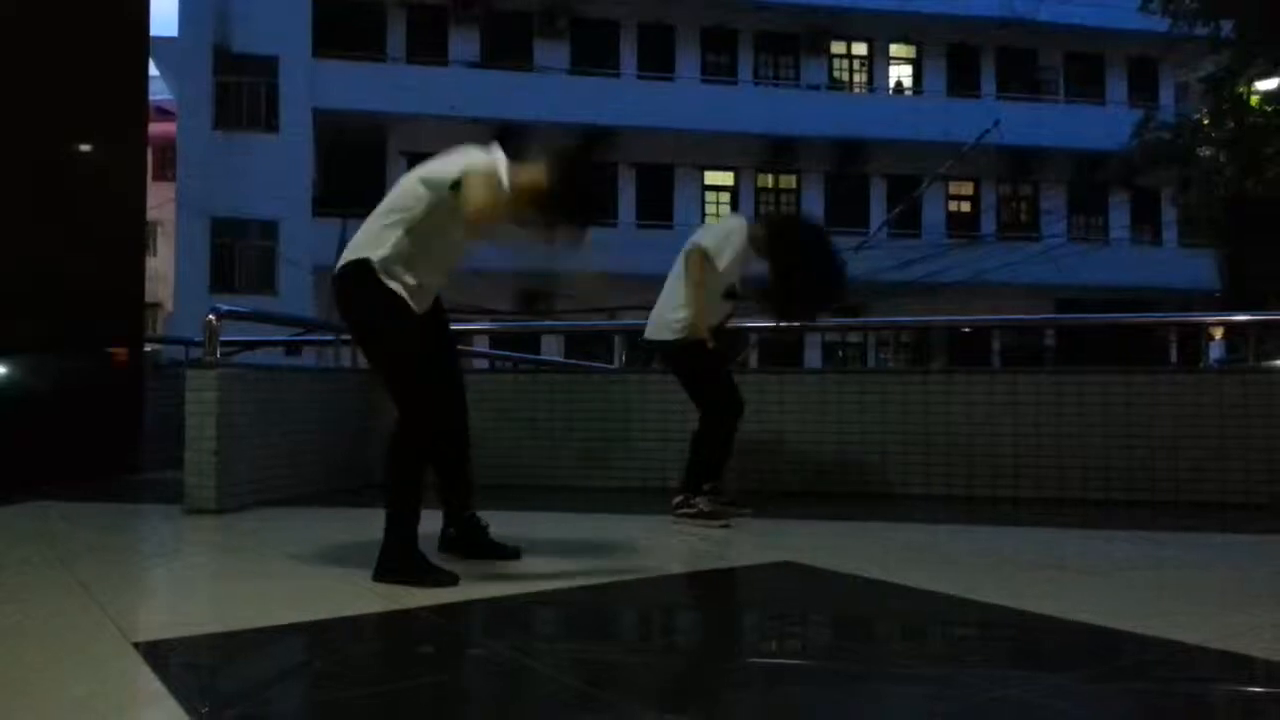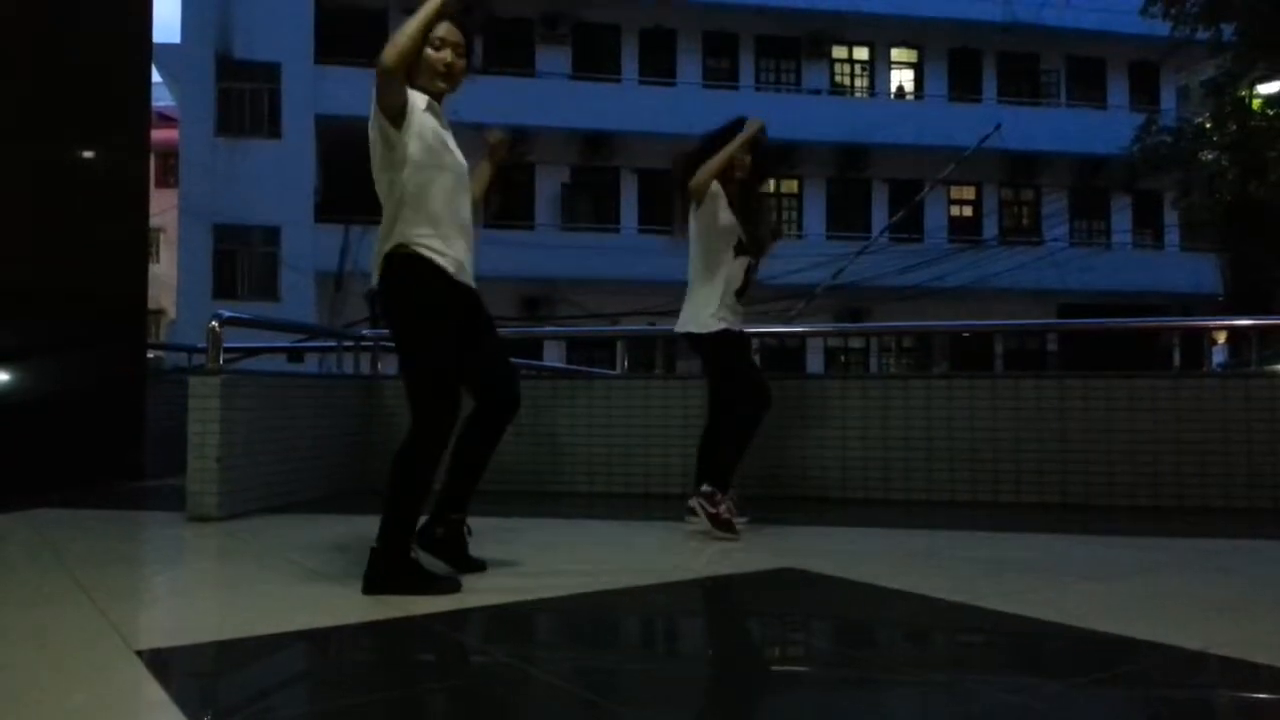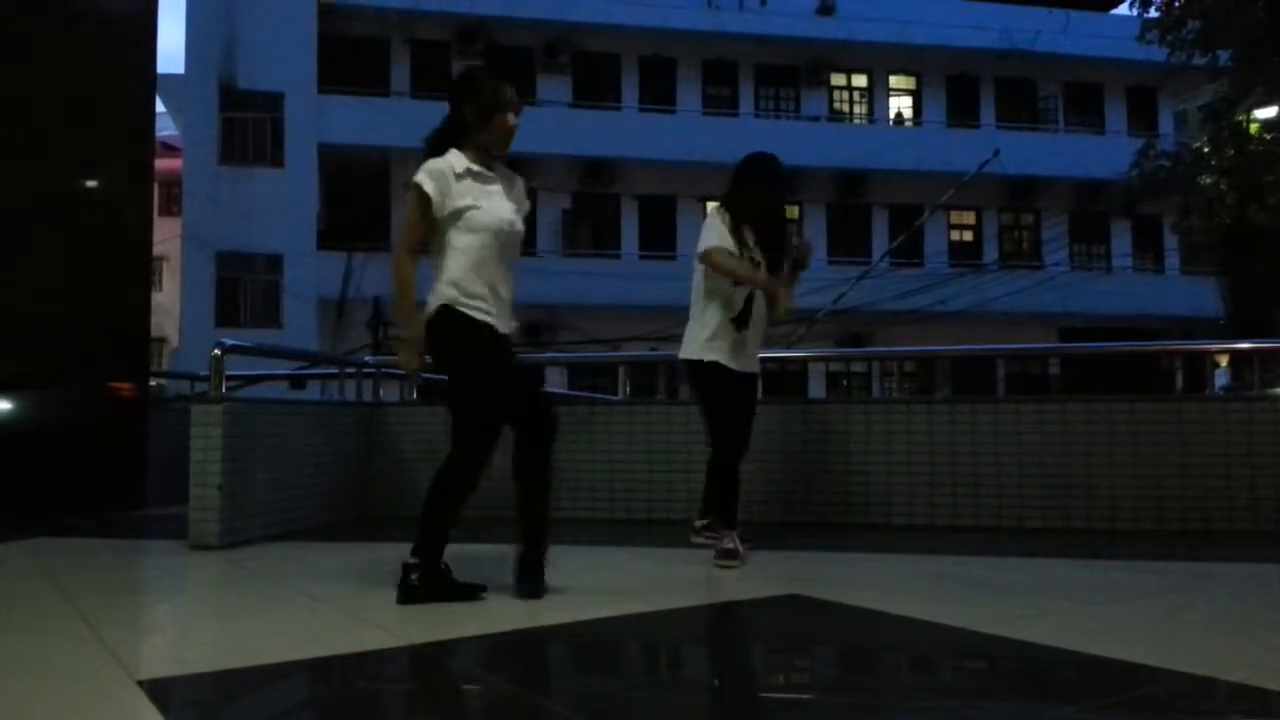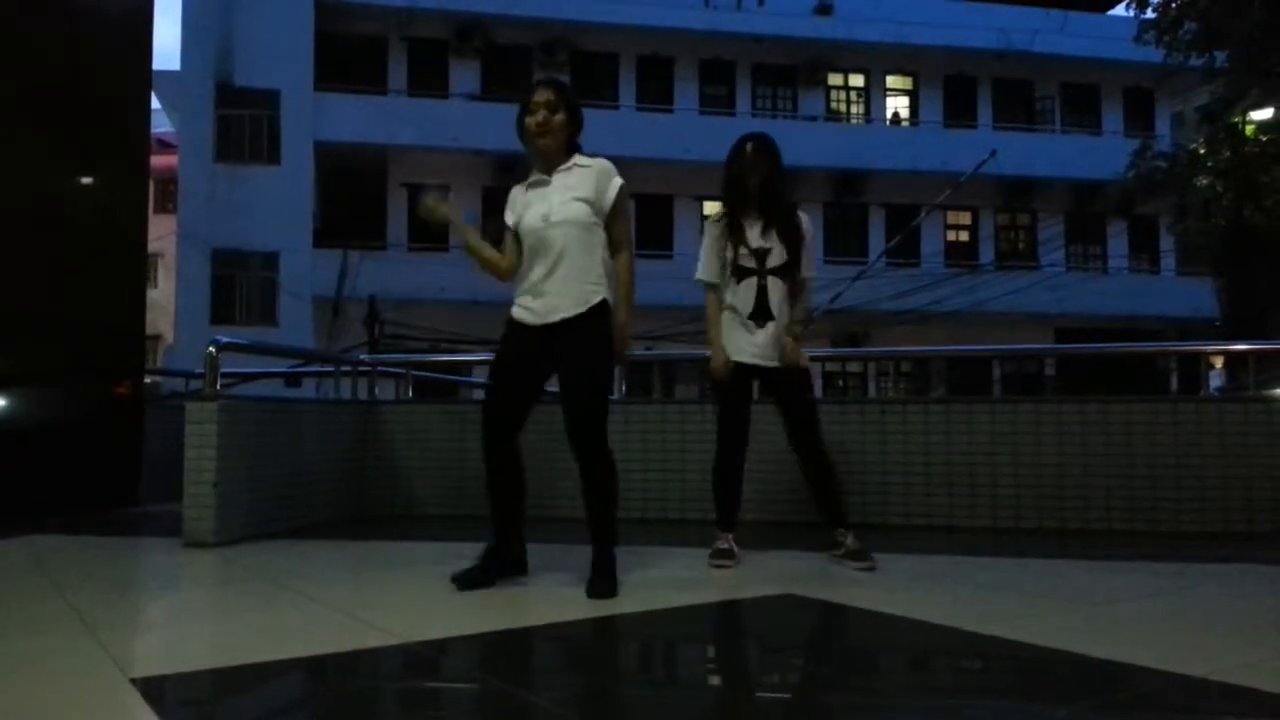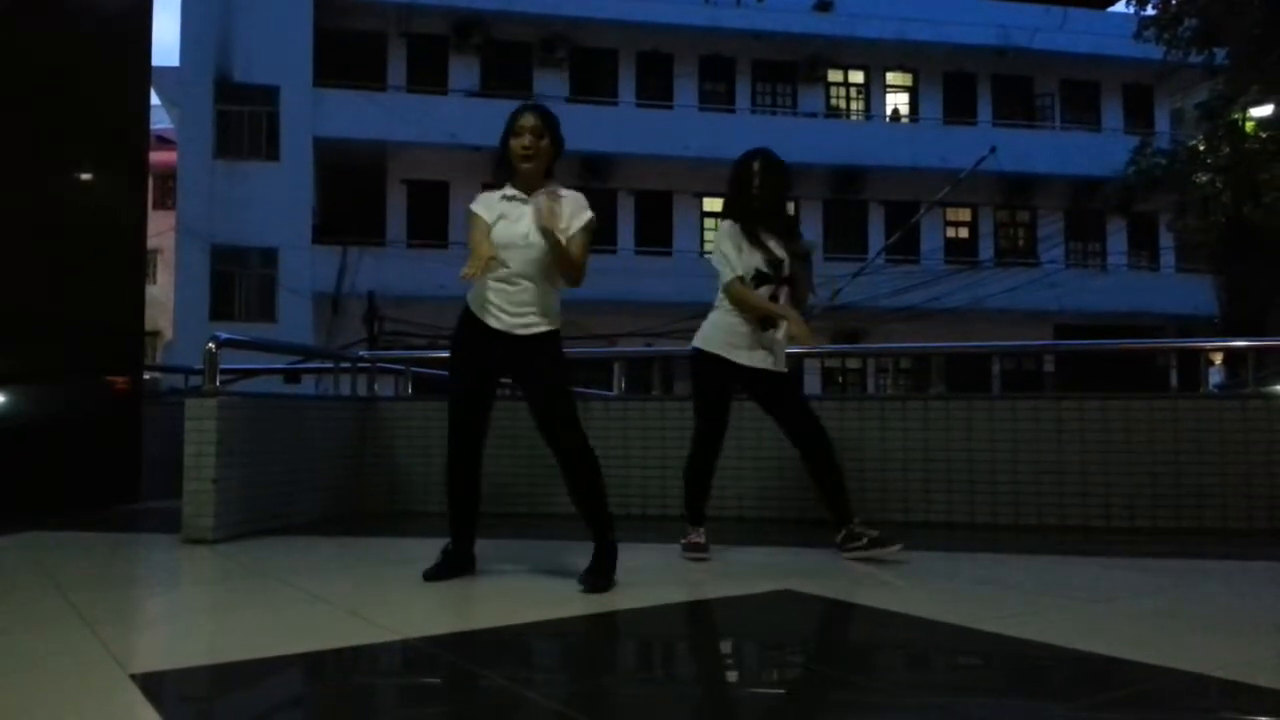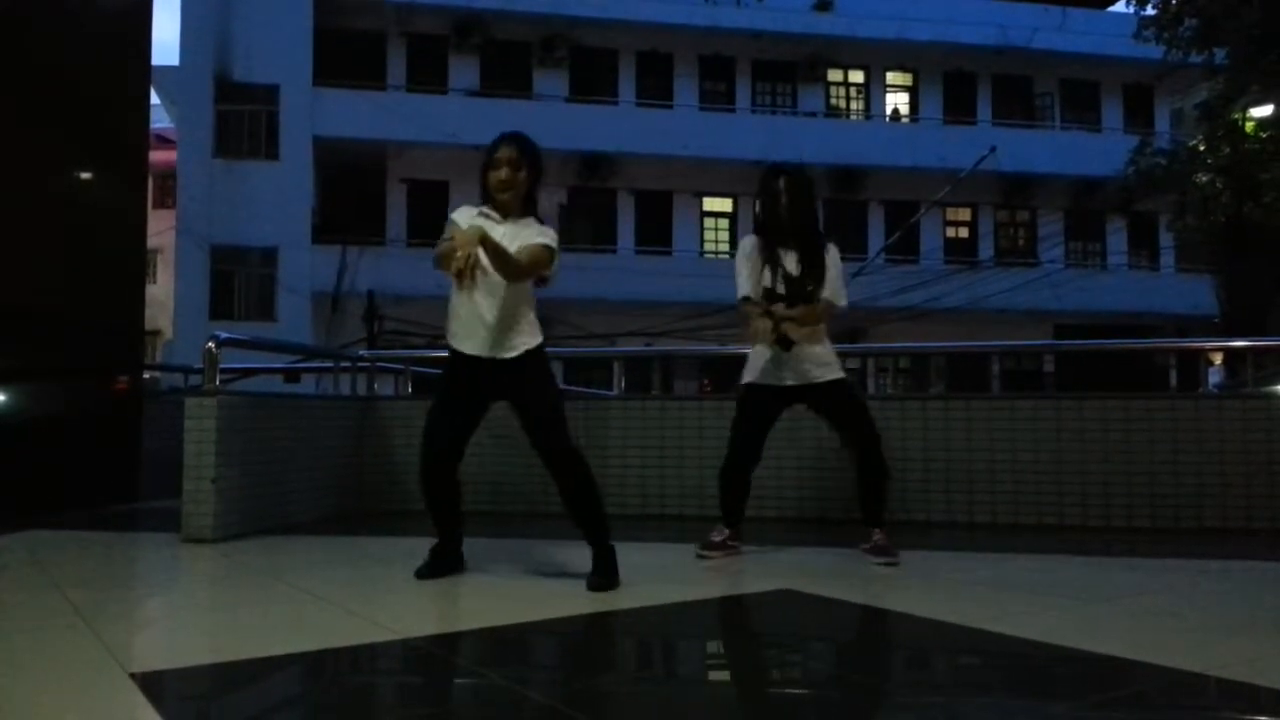
dt=0.7s
person 1, frame 1
left shoulder: (500, 185)
right shoulder: (484, 169)
right elbow: (477, 214)
left hip: (412, 289)
right hip: (372, 279)
left knee: (448, 399)
right knee: (422, 406)
left ankle: (462, 526)
right ankle: (398, 552)
person 1, frame 2
left shoulder: (436, 126)
right shoulder: (399, 109)
right elbow: (389, 62)
left wrist: (490, 161)
left hip: (454, 284)
right hip: (415, 278)
left knee: (501, 395)
right knee: (434, 417)
left ankle: (445, 524)
right ankle: (389, 560)
person 1, frame 3
left shoulder: (512, 185)
right shoulder: (439, 174)
right elbow: (407, 257)
right wrist: (410, 337)
left hip: (492, 329)
right hip: (459, 325)
left knee: (472, 448)
right knee: (538, 421)
left ankle: (424, 570)
right ankle: (532, 555)
person 1, frame 4
left shoulder: (598, 174)
right shoulder: (520, 194)
left elbow: (621, 250)
right elbow: (508, 268)
left wrist: (622, 314)
right wrist: (456, 224)
left hip: (584, 321)
right hip: (528, 324)
left knee: (588, 437)
right knee: (496, 430)
left ankle: (603, 557)
right ankle: (506, 548)
person 1, frame 5
left shoulder: (572, 204)
right shoulder: (488, 201)
left elbow: (574, 274)
right elbow: (477, 248)
left wrist: (553, 234)
right wrist: (481, 253)
left hip: (538, 338)
right hip: (479, 330)
left knee: (568, 439)
right knee: (463, 440)
left ankle: (605, 549)
right ankle: (461, 548)
person 1, frame 6
left shoulder: (540, 235)
right shoulder: (465, 216)
left elbow: (517, 271)
right elbow: (440, 258)
left wrist: (481, 237)
right wrist: (461, 246)
left hip: (521, 358)
right hip: (465, 359)
left knee: (558, 451)
right knee: (435, 461)
left ankle: (603, 553)
right ankle: (448, 549)
person 2, frame 1
left shoulder: (746, 241)
right shoulder: (732, 230)
right elbow: (695, 257)
right wrist: (696, 314)
left hip: (698, 334)
right hip: (678, 331)
left knee: (730, 405)
right knee: (720, 409)
left ankle: (711, 491)
right ankle: (686, 498)
person 2, frame 2
left shoulder: (743, 204)
right shoulder: (711, 197)
left elbow: (756, 248)
right elbow: (695, 183)
left wrist: (764, 229)
right wrist: (741, 136)
left hip: (722, 322)
right hip: (710, 323)
left knee: (728, 410)
right knee: (754, 400)
left ankle: (709, 494)
right ankle: (713, 491)
person 2, frame 3
left shoulder: (769, 237)
right shoulder: (721, 220)
left elbow: (771, 304)
right elbow: (719, 260)
left wrist: (795, 266)
right wrist: (768, 282)
left hip: (742, 357)
right hip: (708, 353)
left knee: (735, 443)
right knee: (726, 441)
left ankle: (708, 520)
right ankle: (727, 532)
person 2, frame 4
left shoulder: (794, 222)
right shoulder: (721, 226)
left elbow: (802, 288)
right elbow: (713, 293)
left wrist: (794, 330)
right wrist: (717, 348)
left hip: (784, 353)
right hip: (736, 353)
left knee: (809, 443)
right knee: (731, 444)
left ankle: (841, 534)
right ankle: (726, 535)
person 2, frame 5
left shoulder: (788, 237)
right shoulder: (731, 229)
left elbow: (797, 297)
right elbow: (736, 290)
left wrist: (796, 289)
right wrist: (784, 314)
left hip: (768, 358)
right hip: (718, 349)
left knee: (814, 439)
right knee: (707, 441)
left ankle: (849, 529)
right ankle: (695, 528)
person 2, frame 6
left shoulder: (826, 252)
right shoulder: (752, 247)
left elbow: (823, 310)
right elbow: (749, 308)
left wrist: (773, 314)
right wrist: (786, 327)
left hip: (821, 372)
right hip: (767, 373)
left knee: (868, 443)
right knee: (739, 455)
left ankle: (876, 531)
right ankle: (730, 530)
